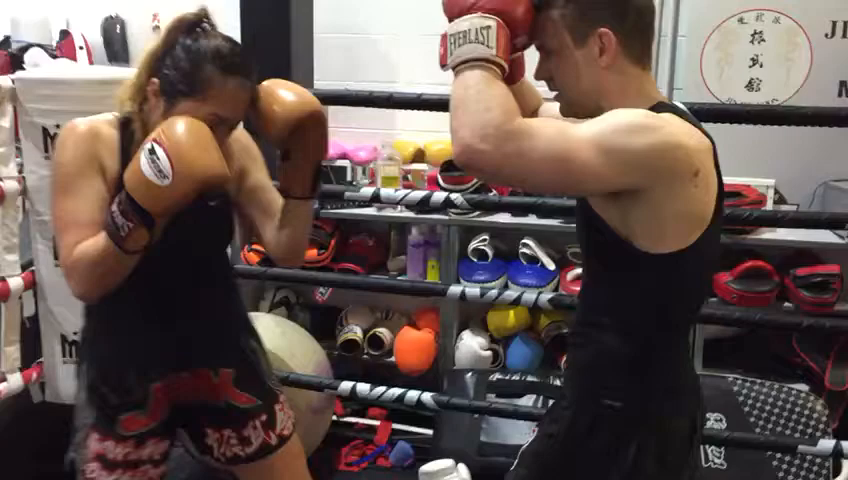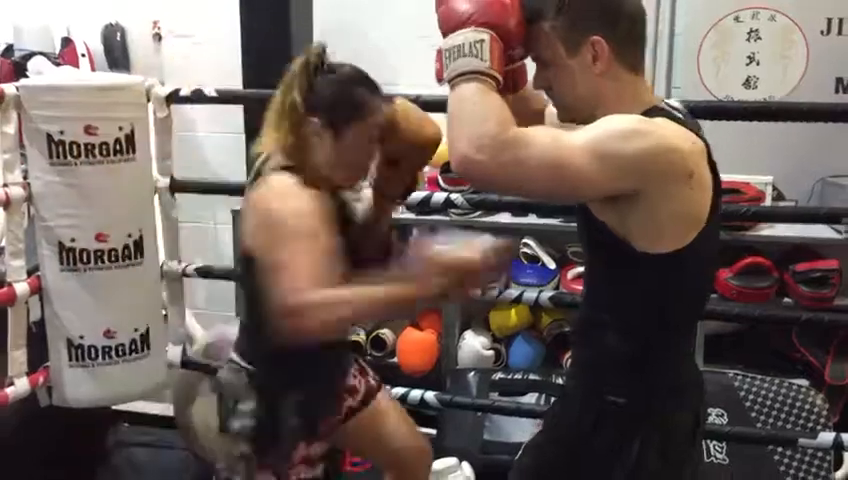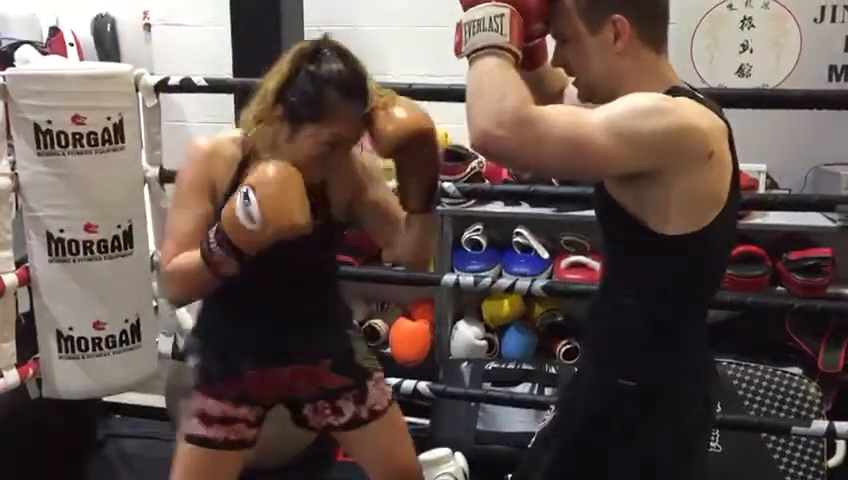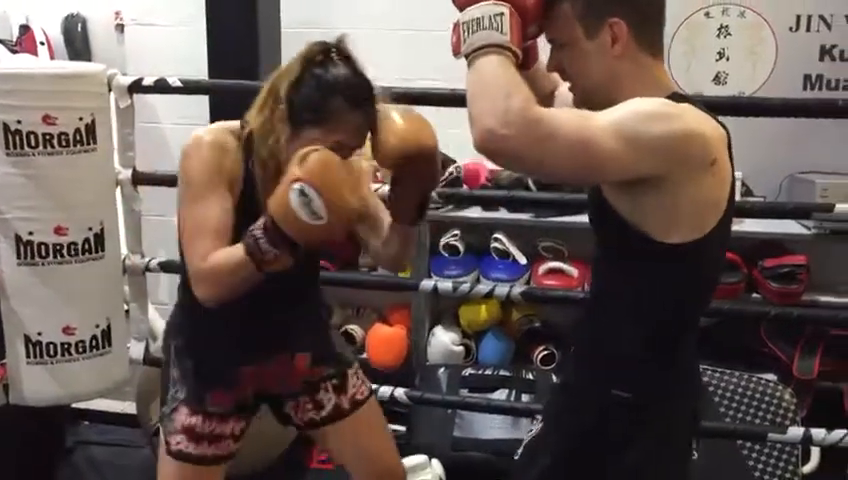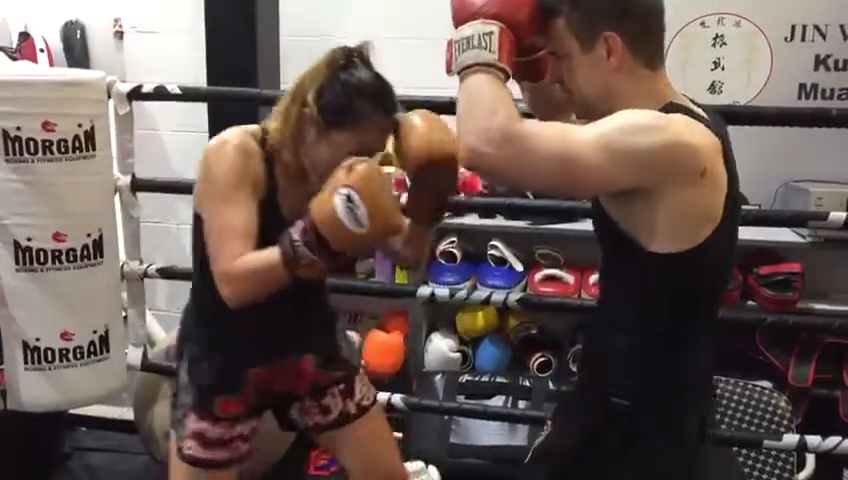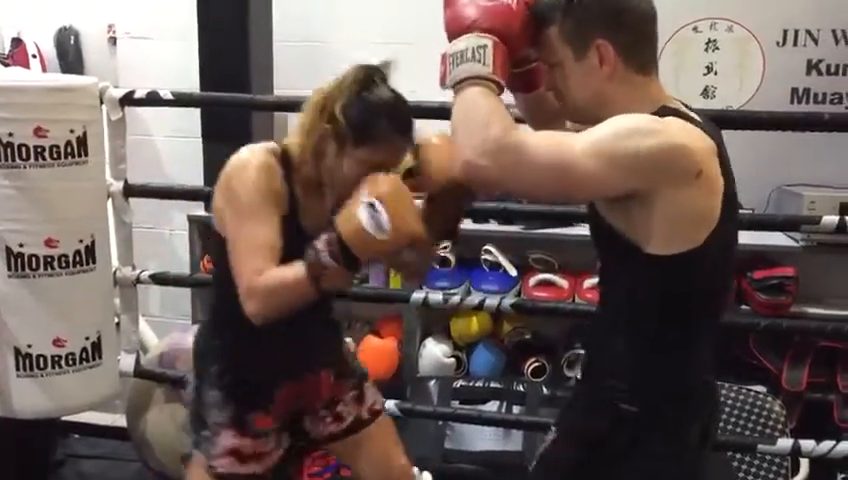
dt=0.7s
person 1, frame 1
left shoulder: (658, 142)
right shoulder: (641, 130)
left elbow: (481, 145)
right elbow: (527, 121)
left wrist: (476, 44)
right wrist: (504, 55)
left hip: (627, 419)
right hip: (636, 398)
person 1, frame 2
left shoulder: (651, 146)
right shoulder: (651, 129)
left elbow: (479, 155)
right elbow: (532, 124)
left wrist: (471, 53)
right wrist: (504, 65)
left hip: (630, 413)
right hip: (638, 395)
person 1, frame 3
left shoulder: (671, 126)
right shoulder: (667, 113)
left elbow: (498, 131)
right elbow: (548, 107)
right wrist: (525, 40)
left hip: (642, 398)
right hip: (646, 381)
person 1, frame 4
left shoulder: (676, 133)
right shoulder: (651, 121)
left elbow: (503, 131)
right elbow: (540, 104)
right wrist: (516, 43)
left hip: (630, 409)
right hip: (614, 389)
person 1, frame 5
left shoulder: (666, 143)
right shoulder: (680, 127)
left elbow: (487, 147)
right elbow: (557, 125)
left wrist: (481, 45)
right wrist: (525, 51)
left hip: (637, 417)
right hip: (651, 395)
person 1, frame 6
left shoulder: (661, 147)
right shoulder: (675, 130)
left elbow: (483, 160)
right elbow: (557, 150)
left wrist: (475, 49)
right wrist: (520, 64)
left hip: (641, 422)
right hip: (651, 399)
person 2, frame 1
left shoulder: (231, 146)
right shoulder: (87, 141)
left elbow: (285, 250)
right elbow: (82, 278)
left wrist: (301, 167)
right wrist: (142, 208)
left hip: (224, 356)
right hip: (125, 370)
person 2, frame 2
left shoulder: (315, 181)
right shoulder: (284, 198)
left elbow: (358, 254)
right elbow: (308, 315)
left wrist: (389, 189)
right wrist: (425, 280)
left hip: (327, 368)
right hip: (274, 391)
person 2, frame 3
left shoulder: (348, 168)
right shoulder: (214, 158)
left elbow: (413, 255)
right elbow: (173, 280)
left wrist: (418, 185)
right wrist: (231, 242)
left hip: (324, 348)
right hip: (234, 358)
person 2, frame 4
left shoulder: (336, 164)
right shoulder: (212, 150)
left elbow: (391, 257)
right elbow: (208, 282)
left wrist: (409, 194)
right wrist: (281, 234)
left hip: (303, 342)
right hip: (211, 354)
person 2, frame 5
left shoulder: (351, 168)
right shoulder: (235, 153)
left elbow: (408, 251)
right elbow: (233, 282)
left wrist: (430, 196)
right wrist: (319, 239)
left hip: (310, 347)
right hip: (221, 358)
person 2, frame 6
left shoulder: (350, 183)
right shoulder: (254, 172)
left elbow: (408, 259)
right elbow: (260, 298)
right wrist: (341, 251)
left hip: (317, 364)
right hip: (239, 375)
